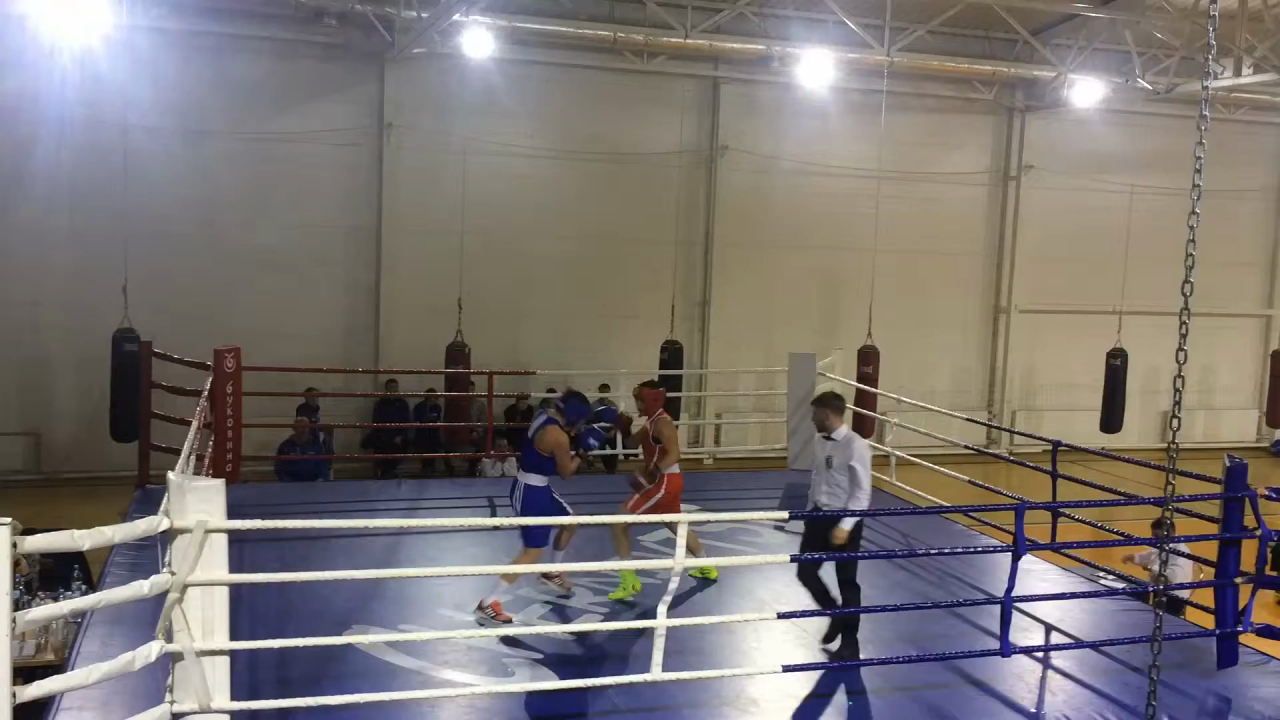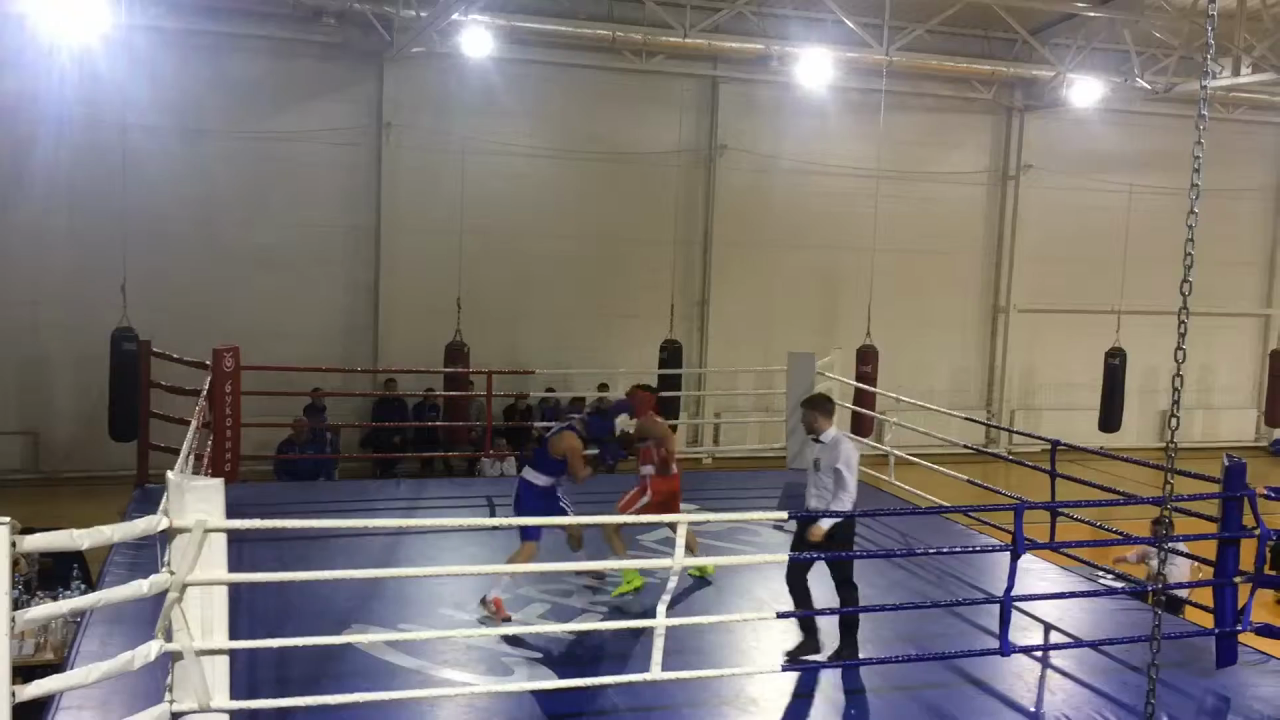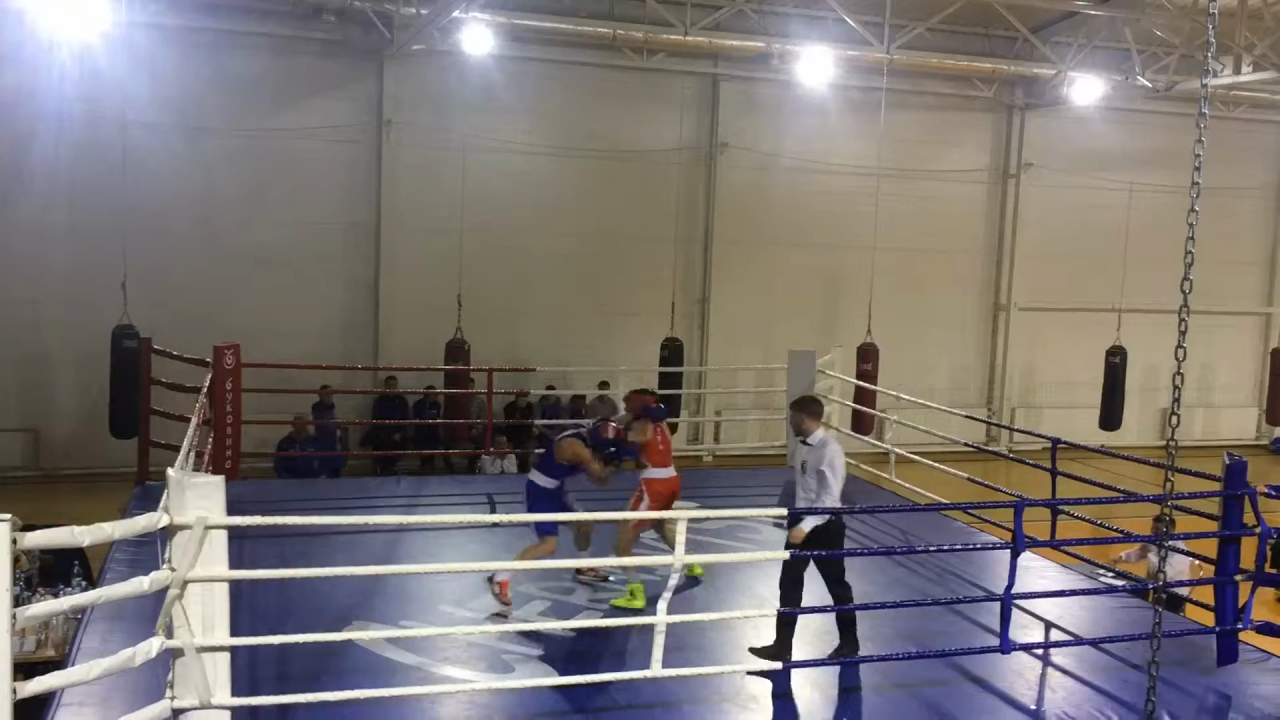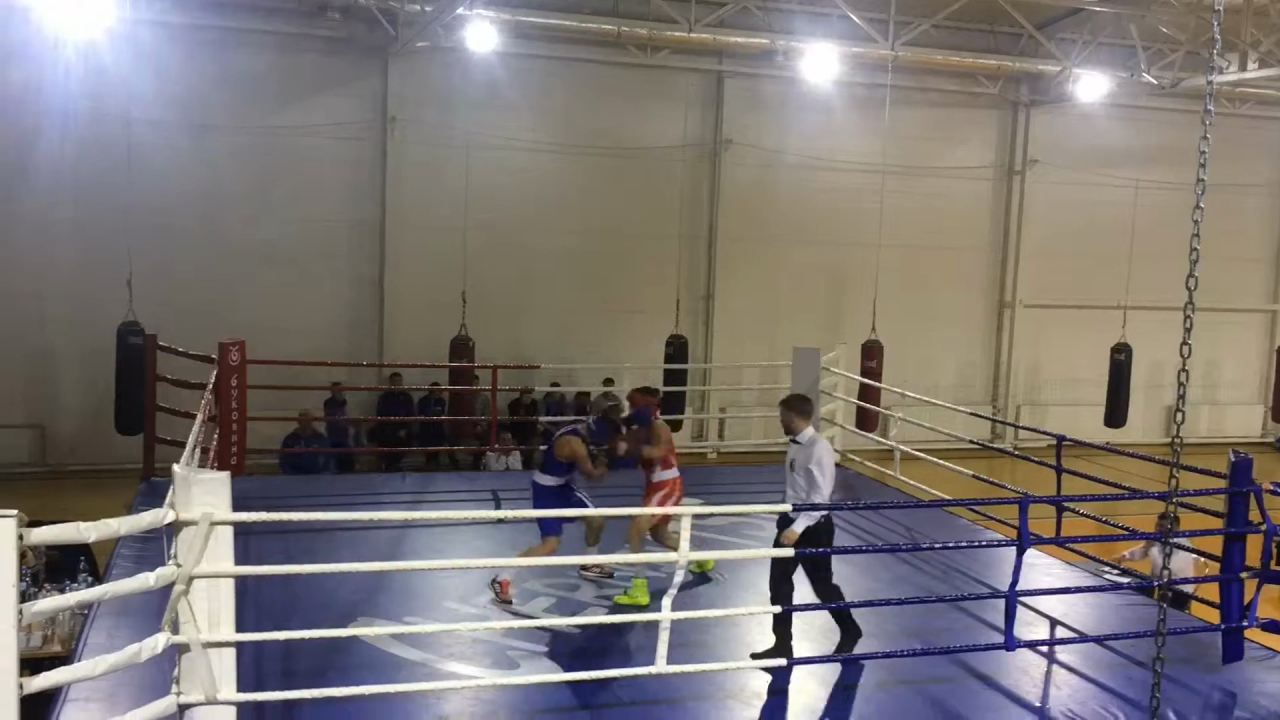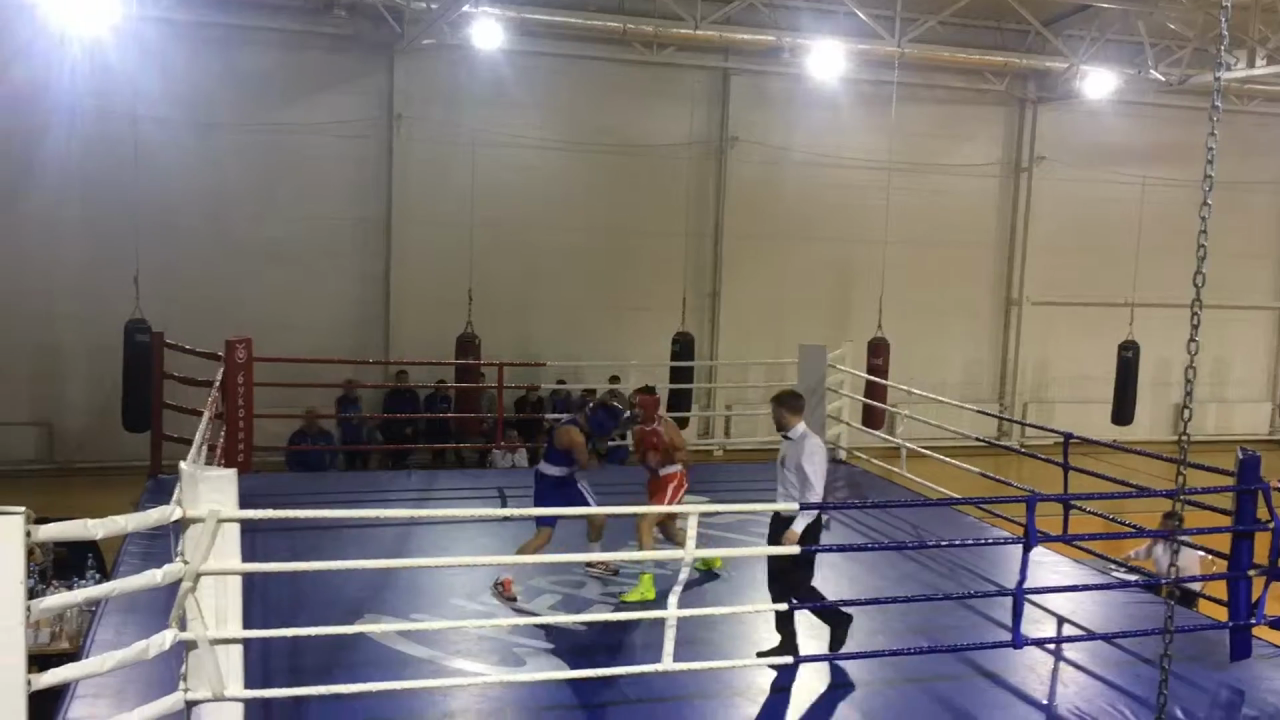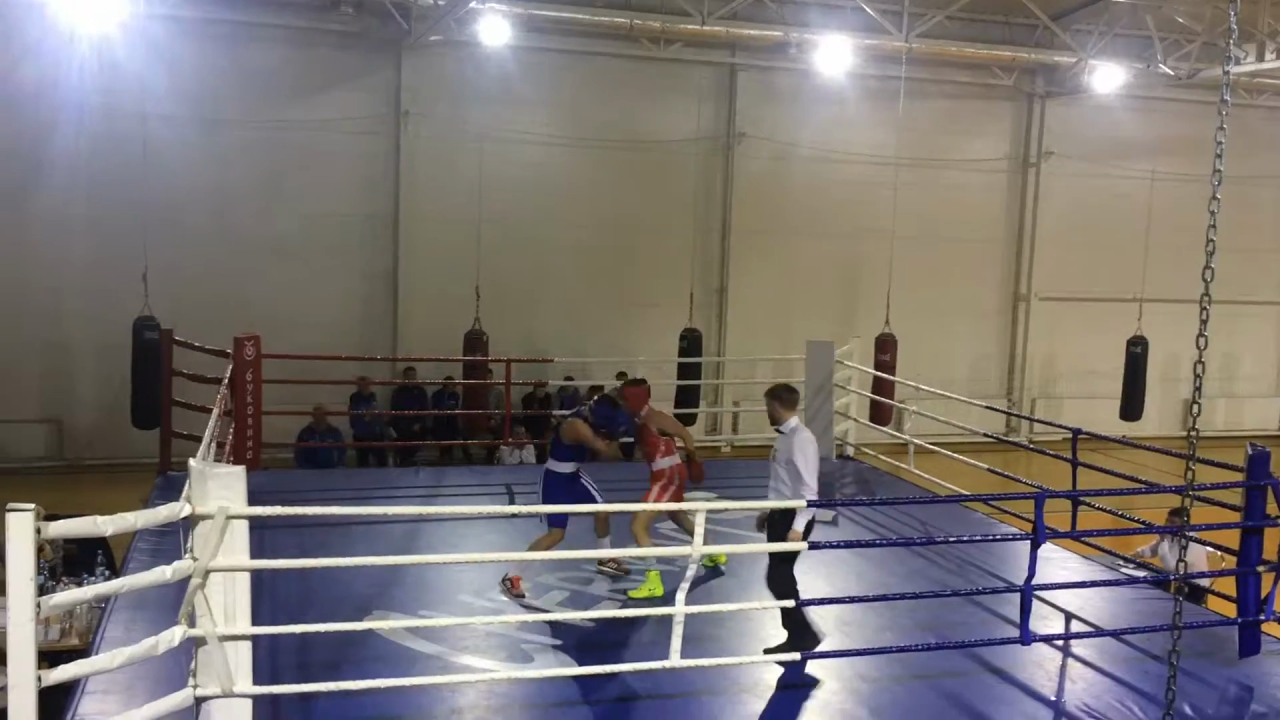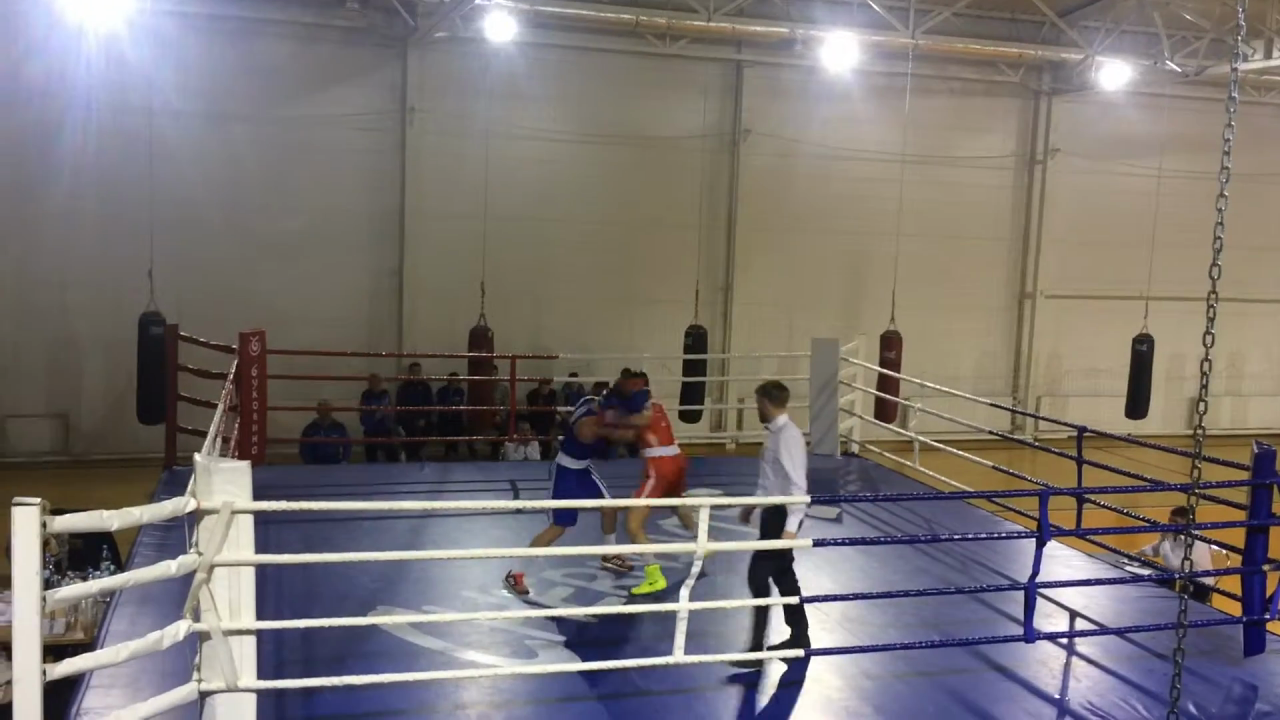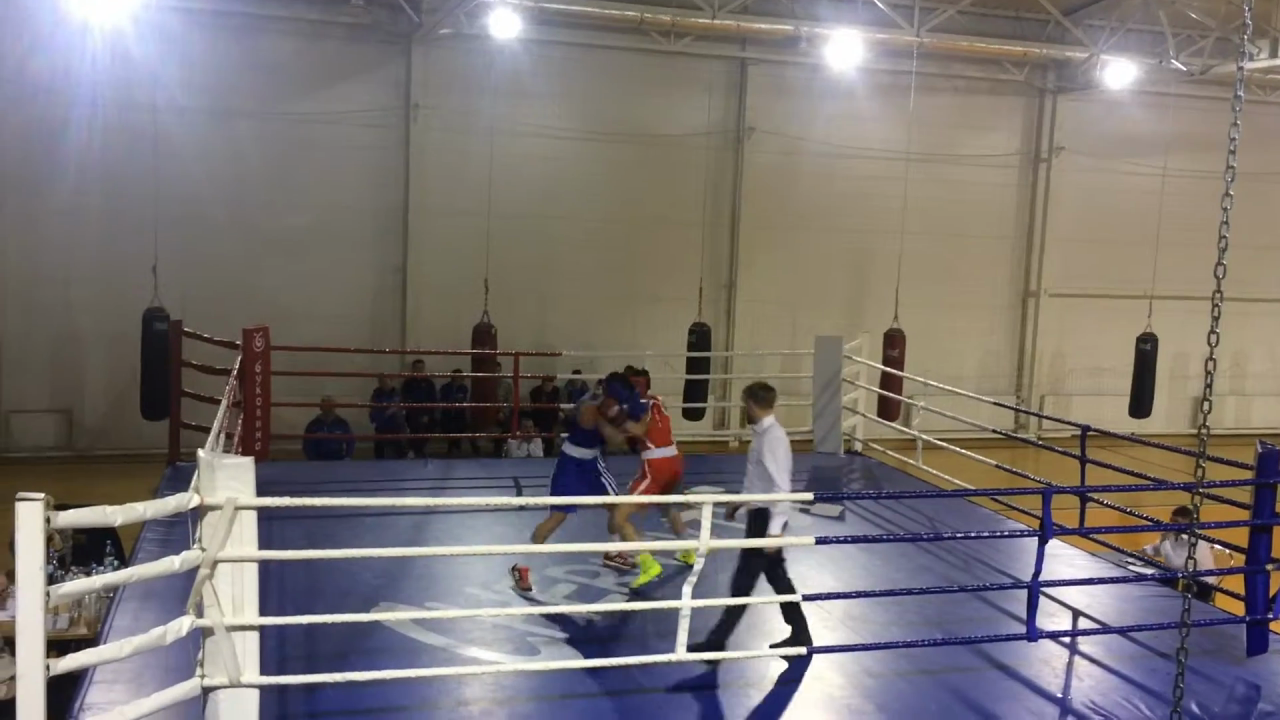
dt=0.1s
person 1, frame 1
left shoulder: (856, 446)
right shoulder: (821, 443)
left elbow: (862, 492)
left wrist: (845, 526)
right wrist: (811, 511)
left hip: (846, 522)
right hip: (820, 517)
left knee: (847, 582)
right knee: (806, 573)
left ankle: (849, 645)
right ankle: (838, 616)
person 1, frame 2
left shoulder: (843, 448)
right shoulder: (815, 445)
left elbow: (847, 495)
left wrist: (823, 524)
right wrist: (806, 518)
left hip: (836, 525)
right hip: (811, 519)
left knee: (844, 584)
right knee: (794, 577)
left ankle: (848, 645)
right ankle: (810, 639)
person 1, frame 3
left shoulder: (829, 450)
right shoulder: (804, 447)
left elbow: (830, 498)
left wrist: (805, 527)
left hip: (824, 527)
right hip: (802, 522)
left knee: (835, 584)
right knee: (789, 583)
left ankle: (848, 641)
right ankle: (782, 646)
person 1, frame 4
left shoulder: (819, 449)
right shoulder: (794, 446)
left elbow: (820, 497)
left wrist: (797, 528)
left hip: (814, 527)
right hip: (790, 521)
left knee: (823, 586)
right knee: (778, 583)
left ankle: (850, 632)
right ankle: (781, 645)
person 1, frame 5
left shoulder: (810, 445)
right shoulder: (788, 442)
left elbow: (814, 493)
left wrist: (797, 528)
left hip: (801, 524)
right hip: (783, 520)
left knee: (798, 586)
right knee: (777, 582)
left ankle: (838, 621)
right ankle: (787, 642)
person 1, frame 6
left shoulder: (801, 439)
right shoulder: (784, 436)
left elbow: (808, 488)
left wrist: (798, 526)
right wrist: (769, 511)
left hip: (793, 519)
right hip: (779, 515)
left knee: (778, 579)
right knee: (781, 578)
left ankle: (805, 634)
right ankle: (796, 637)
person 1, frame 7
left shoulder: (788, 438)
right shoulder: (777, 433)
left elbow: (798, 486)
left wrist: (791, 526)
right wrist: (754, 503)
left hip: (781, 516)
right hip: (773, 513)
left knee: (758, 577)
right knee: (782, 575)
left ankle: (756, 649)
right ankle: (799, 636)
person 1, frame 8
left shoulder: (772, 438)
right shoulder: (765, 434)
left elbow: (781, 487)
left wrist: (775, 528)
right wrist: (739, 502)
left hip: (765, 518)
right hip: (761, 514)
left knee: (743, 581)
right knee: (776, 576)
left ankle: (716, 644)
right ankle: (799, 634)
person 2, frame 1
left shoulder: (662, 422)
right shoulder: (651, 422)
left elbow: (673, 454)
right elbow: (631, 443)
left wrist: (648, 476)
right wrist: (623, 426)
left hip: (663, 482)
right hip: (672, 482)
left knee: (618, 526)
right knee: (676, 525)
left ankle: (629, 582)
right ankle: (707, 567)
person 2, frame 2
left shoulder: (646, 423)
right shoulder: (650, 422)
left elbow: (669, 439)
left wrist: (666, 462)
left hip: (654, 484)
right hip: (670, 483)
left knee: (610, 527)
right knee: (676, 523)
left ankle: (631, 576)
right ankle: (703, 565)
person 2, frame 3
left shoulder: (641, 426)
right shoulder: (660, 425)
left hip: (652, 488)
right hip: (671, 483)
left knee: (623, 542)
right knee: (662, 527)
left ankle: (635, 593)
right ankle: (692, 564)
person 2, frame 4
left shoulder: (659, 427)
right shoulder: (638, 429)
left elbow: (659, 452)
left wrist: (636, 449)
left hip: (669, 487)
right hip: (659, 487)
left knee: (636, 530)
right knee: (659, 534)
left ankle: (639, 591)
right ankle: (702, 560)
person 2, frame 5
left shoulder: (666, 425)
right shoulder: (638, 429)
left elbow: (683, 454)
right elbow: (642, 456)
right wrist: (651, 456)
left hip: (673, 481)
right hip: (656, 483)
left knee: (644, 526)
right knee: (668, 531)
left ankle: (647, 585)
right ankle: (709, 558)
person 2, frame 6
left shoulder: (655, 417)
right shoulder: (638, 420)
left elbow: (685, 435)
left wrist: (693, 460)
left hip: (669, 475)
right hip: (661, 476)
left knee: (638, 526)
right knee: (679, 517)
left ankle: (653, 583)
right ankle: (715, 554)
person 2, frame 7
left shoulder: (640, 407)
right shoulder: (656, 407)
left hip: (659, 470)
right hip: (677, 463)
left knee: (633, 524)
right knee: (679, 506)
left ankle: (655, 578)
person 2, frame 8
right shoulder: (656, 403)
left elbow: (638, 432)
left hip: (655, 468)
right hip: (673, 464)
left knee: (618, 518)
right knee: (668, 507)
left ankle: (648, 564)
right ankle: (688, 552)
person 3, frame 1
left shoulder: (547, 416)
right shoulder: (557, 436)
right elbow: (566, 472)
right wrist: (581, 454)
left hip: (537, 487)
right hip: (530, 491)
left knee: (569, 523)
right knee: (533, 552)
left ankle: (552, 571)
right ankle: (489, 603)
person 3, frame 2
left shoulder: (573, 426)
right shoulder: (573, 441)
right elbow: (579, 477)
left hip: (546, 487)
right hip: (532, 489)
left knee: (574, 527)
right knee: (530, 547)
left ankle: (581, 564)
right ankle: (492, 598)
person 3, frame 3
left shoulder: (584, 434)
right shoulder: (578, 449)
right elbow: (600, 478)
right wrist: (613, 461)
left hip: (554, 487)
right hip: (541, 490)
left knee: (584, 525)
right knee: (549, 543)
left ankle: (584, 568)
right ankle: (501, 578)
person 3, frame 4
left shoulder: (582, 429)
right shoulder: (575, 446)
right elbow: (593, 475)
right wrist: (602, 464)
left hip: (562, 485)
right hip: (546, 489)
left knee: (597, 521)
right knee: (551, 544)
left ankle: (589, 565)
right ankle: (501, 580)
person 3, frame 5
left shoulder: (582, 418)
right shoulder: (572, 434)
right elbow: (585, 465)
left hip: (569, 477)
right hip: (549, 480)
left knee: (598, 519)
right knee: (544, 535)
left ankle: (594, 561)
right ankle: (503, 580)
person 3, frame 6
left shoulder: (587, 415)
right shoulder: (579, 427)
right elbow: (608, 452)
right wrist: (613, 440)
left hip: (573, 474)
right hip: (556, 478)
left knee: (602, 512)
right knee: (556, 534)
left ankle: (605, 559)
right ankle: (512, 576)
person 3, frame 7
left shoulder: (590, 402)
right shoulder: (593, 425)
right elbow: (626, 434)
left hip: (582, 469)
right hip: (568, 473)
left knee: (610, 508)
right knee: (558, 528)
left ankle: (610, 556)
right ankle: (515, 574)
person 3, frame 8
left shoulder: (607, 404)
right shoulder: (594, 410)
right elbow: (614, 439)
left hip: (591, 460)
right hip: (572, 463)
right knee: (558, 516)
right ankle: (521, 567)
